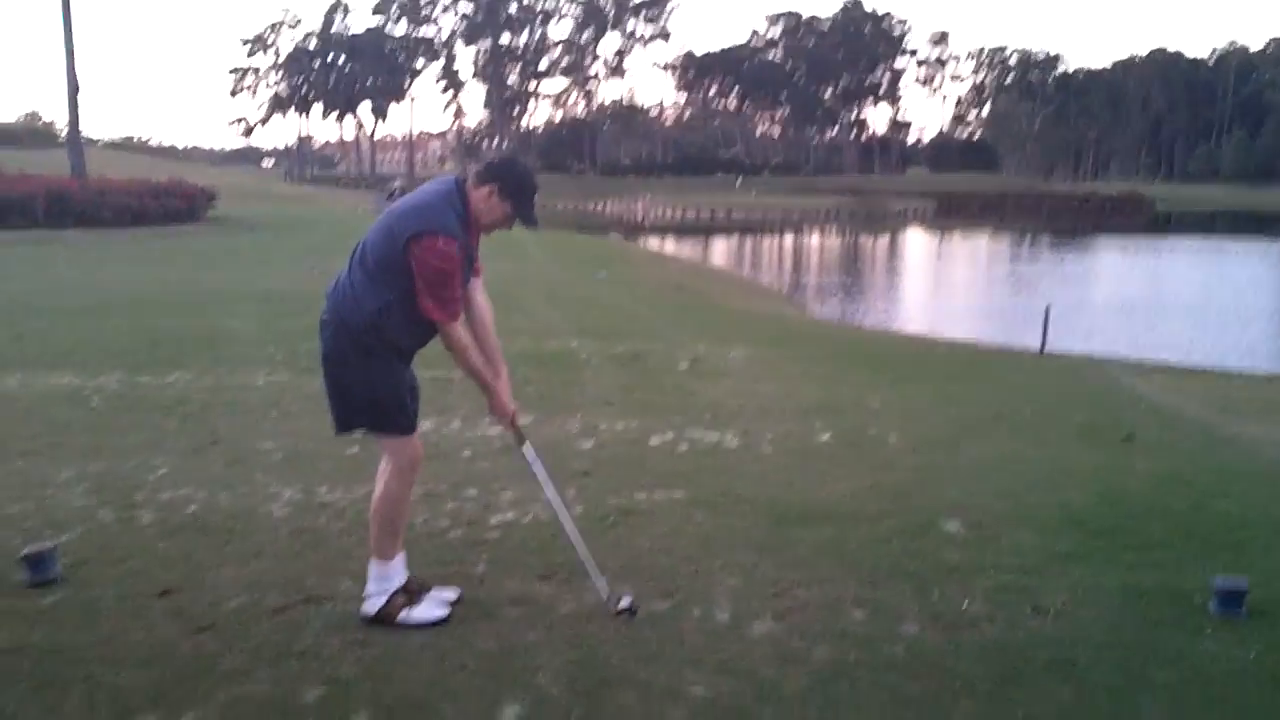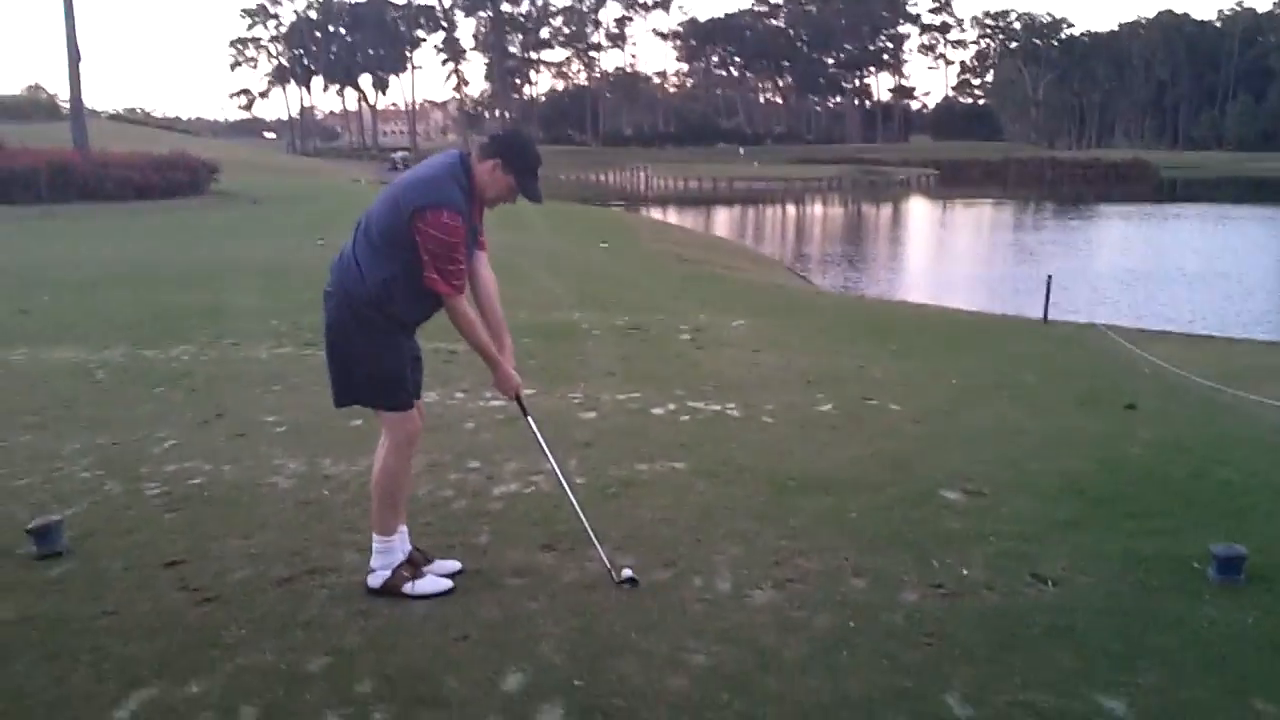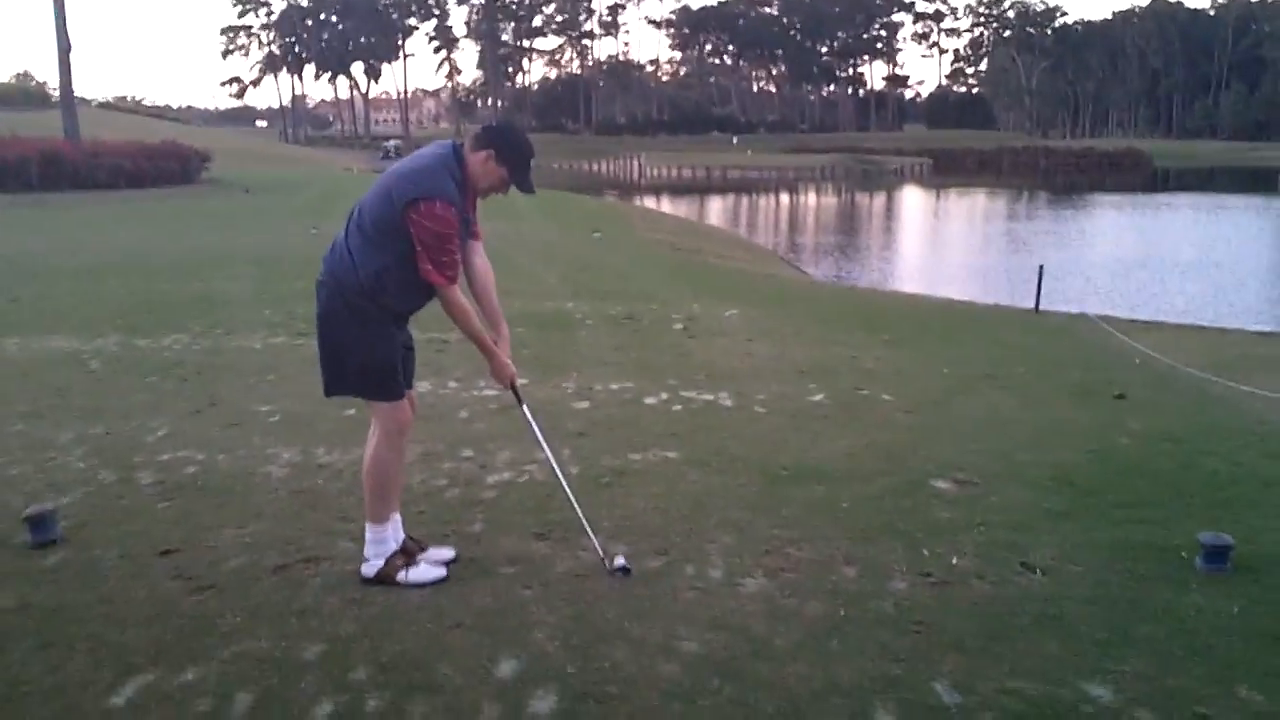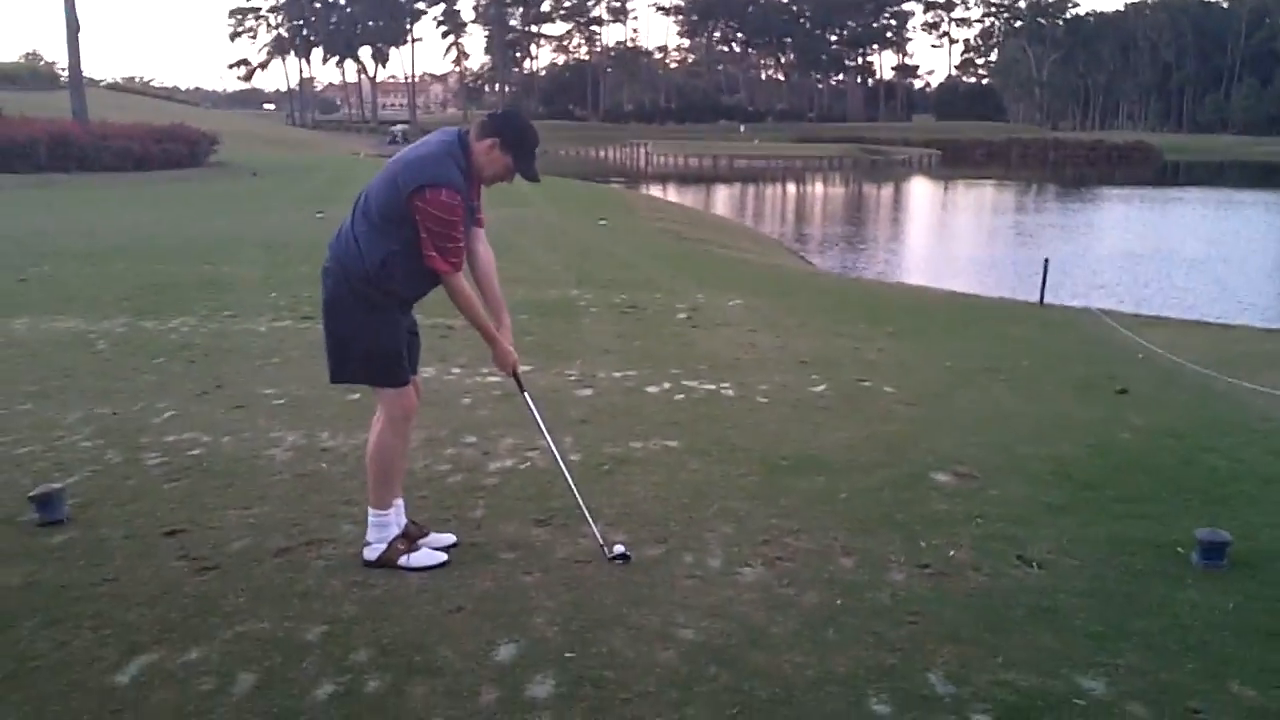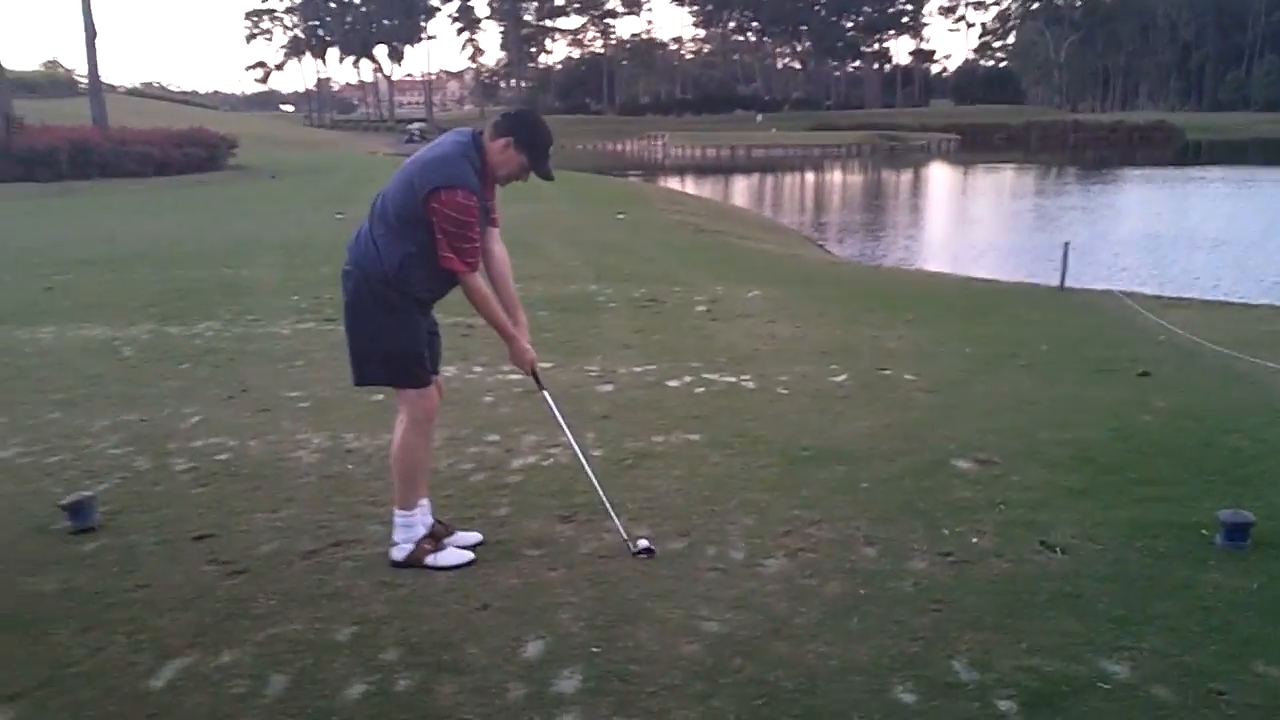
dt=0.1s
person 1, frame 1
left shoulder: (458, 206)
right shoulder: (437, 230)
left elbow: (474, 293)
right elbow: (448, 327)
left wrist: (500, 372)
right wrist: (492, 391)
left hip: (381, 336)
right hip: (360, 339)
left knee: (404, 451)
right knee: (403, 454)
left ankle: (395, 576)
right ankle: (380, 593)
person 1, frame 2
left shoulder: (462, 180)
right shoulder: (441, 204)
left elbow: (479, 267)
right elbow: (454, 300)
left wrist: (505, 345)
right wrist: (497, 365)
left hip: (385, 308)
right hip: (363, 313)
left knee: (405, 423)
right knee: (401, 429)
left ankle: (398, 548)
right ankle: (385, 565)
person 1, frame 3
left shoulder: (455, 170)
right shoulder: (435, 195)
left elbow: (475, 256)
right elbow: (447, 291)
left wrist: (502, 335)
right wrist: (492, 355)
left hip: (378, 299)
right hip: (355, 302)
left knee: (400, 412)
right knee: (391, 418)
left ankle: (392, 537)
right ankle: (379, 555)
person 1, frame 4
left shoulder: (460, 156)
right shoulder: (441, 183)
left elbow: (478, 244)
right elbow: (452, 278)
left wrist: (504, 323)
right wrist: (495, 342)
left hip: (383, 285)
right hip: (361, 289)
left knee: (405, 398)
right knee: (397, 404)
left ankle: (395, 521)
right ankle: (381, 539)
person 1, frame 5
left shoulder: (472, 153)
right shoulder: (455, 184)
left elbow: (492, 243)
right elbow: (468, 277)
left wrist: (520, 320)
right wrist: (513, 340)
left hip: (403, 287)
right hip: (380, 291)
left knee: (428, 399)
right knee: (419, 405)
left ankle: (421, 520)
right ankle: (407, 539)
